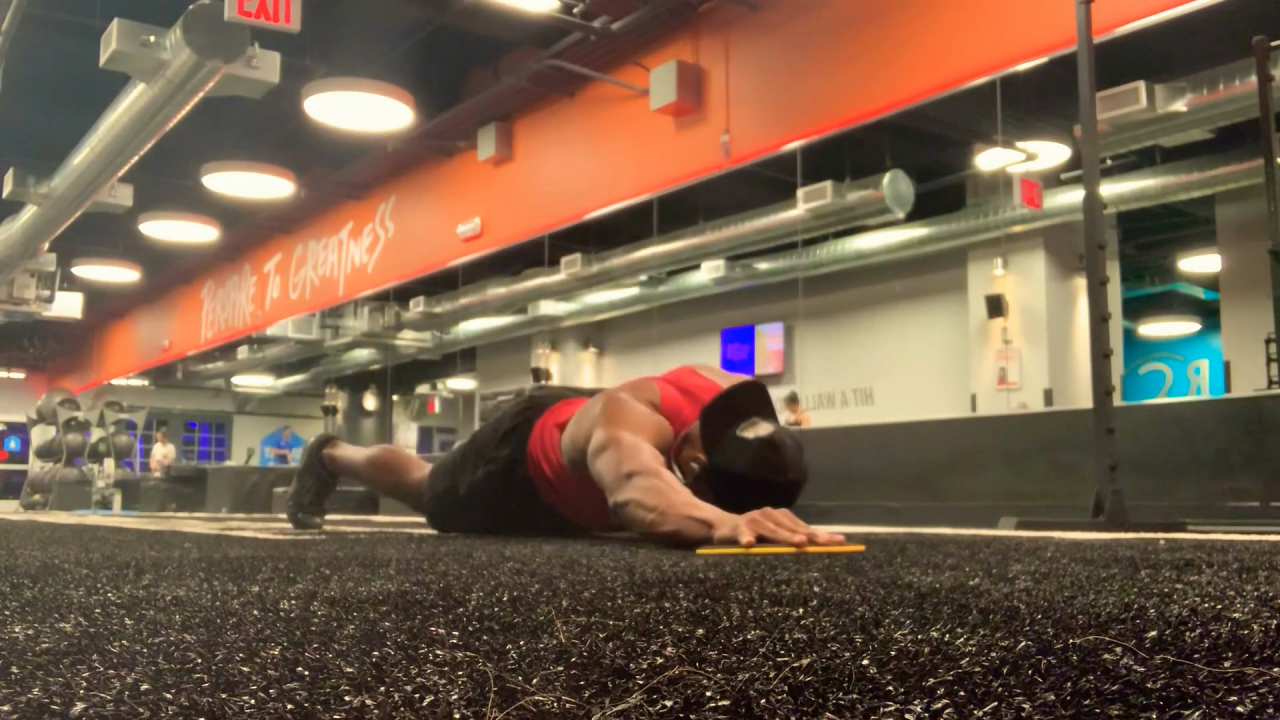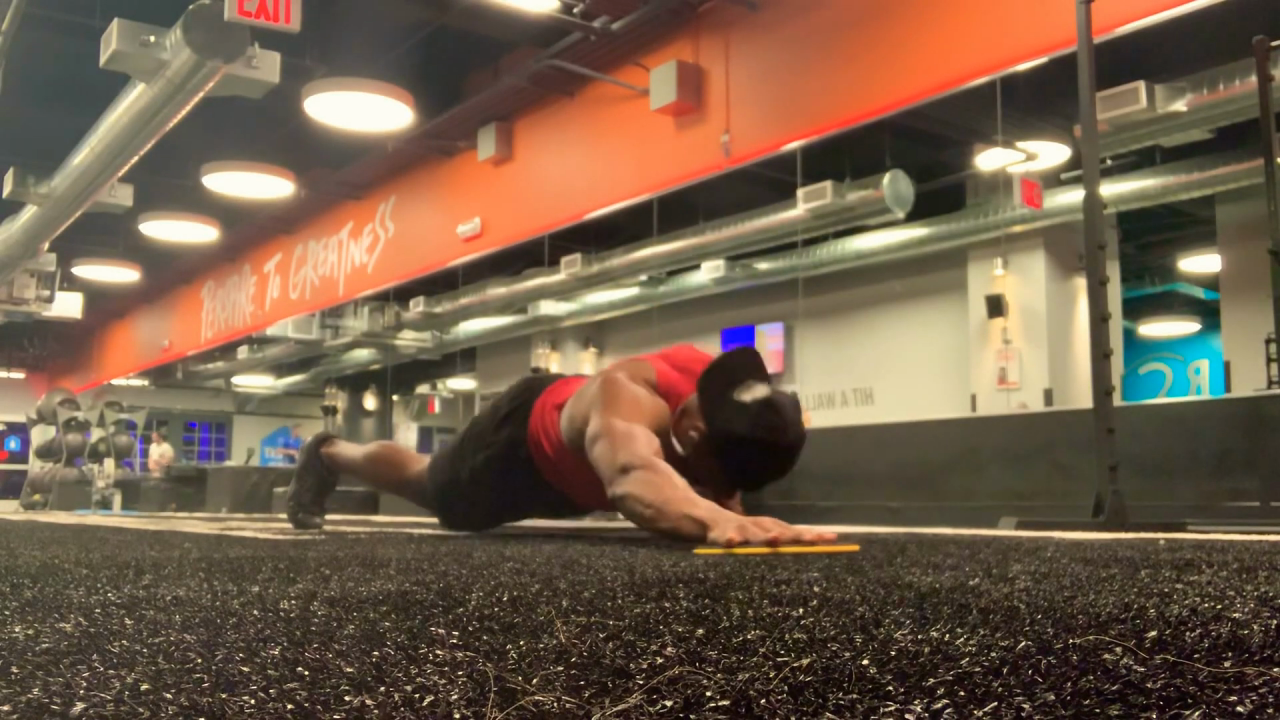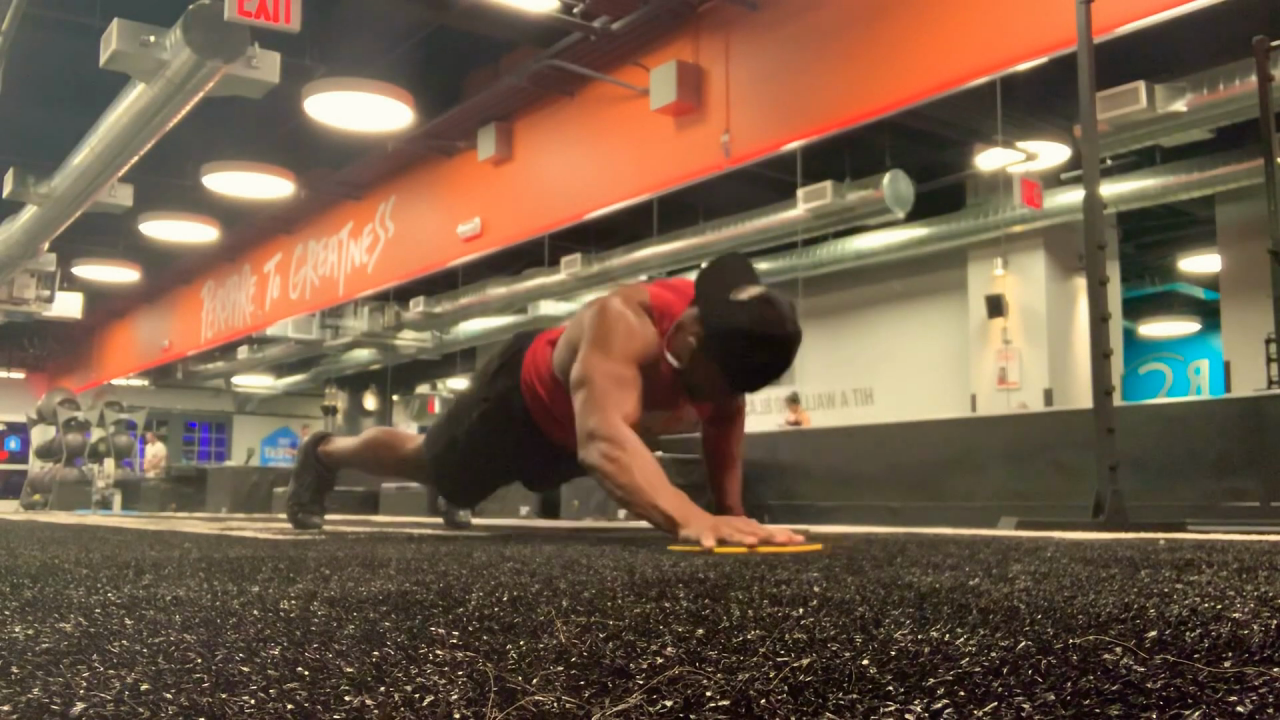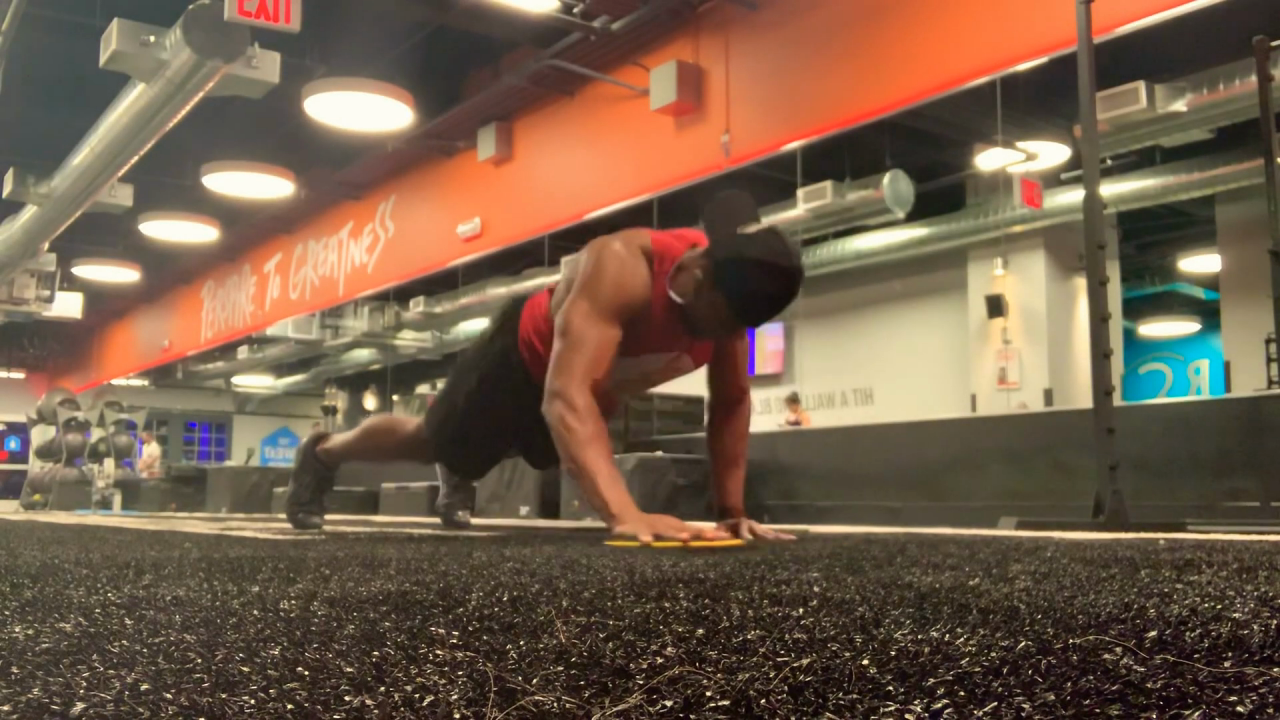
dt=0.3s
person 1, frame 1
left shoulder: (737, 403)
right shoulder: (631, 423)
right elbow: (638, 489)
left wrist: (732, 515)
right wrist: (724, 522)
left hip: (574, 421)
right hip: (526, 458)
right knee: (424, 489)
right ankle: (330, 455)
person 1, frame 2
left shoulder: (734, 390)
right shoulder: (629, 401)
right elbow: (634, 478)
left wrist: (728, 511)
right wrist: (721, 523)
left hip: (573, 452)
right hip: (526, 439)
right knee: (425, 483)
right ankle: (328, 454)
person 1, frame 3
left shoulder: (723, 335)
right shoulder: (625, 325)
left elbow: (725, 420)
right elbow: (605, 440)
left wrist: (728, 512)
right wrist: (691, 521)
left hip: (581, 424)
right hip: (524, 401)
right knee: (425, 462)
left ankle: (458, 500)
right ankle: (325, 454)
person 1, frame 4
left shoulder: (726, 291)
right shoulder: (621, 269)
left elbow: (731, 403)
right elbow: (565, 397)
left wrist: (731, 512)
right wrist: (624, 513)
left hip: (596, 388)
right hip: (523, 362)
right knee: (426, 440)
left ankle: (455, 480)
right ankle: (323, 454)
